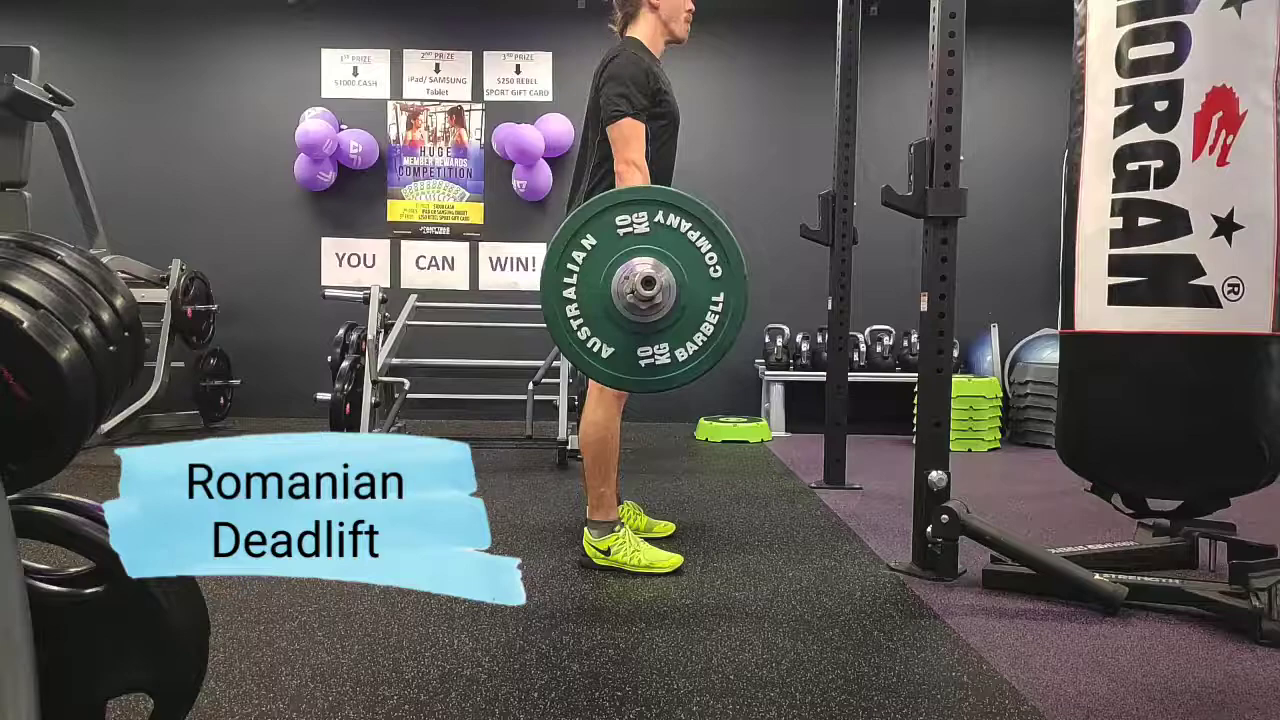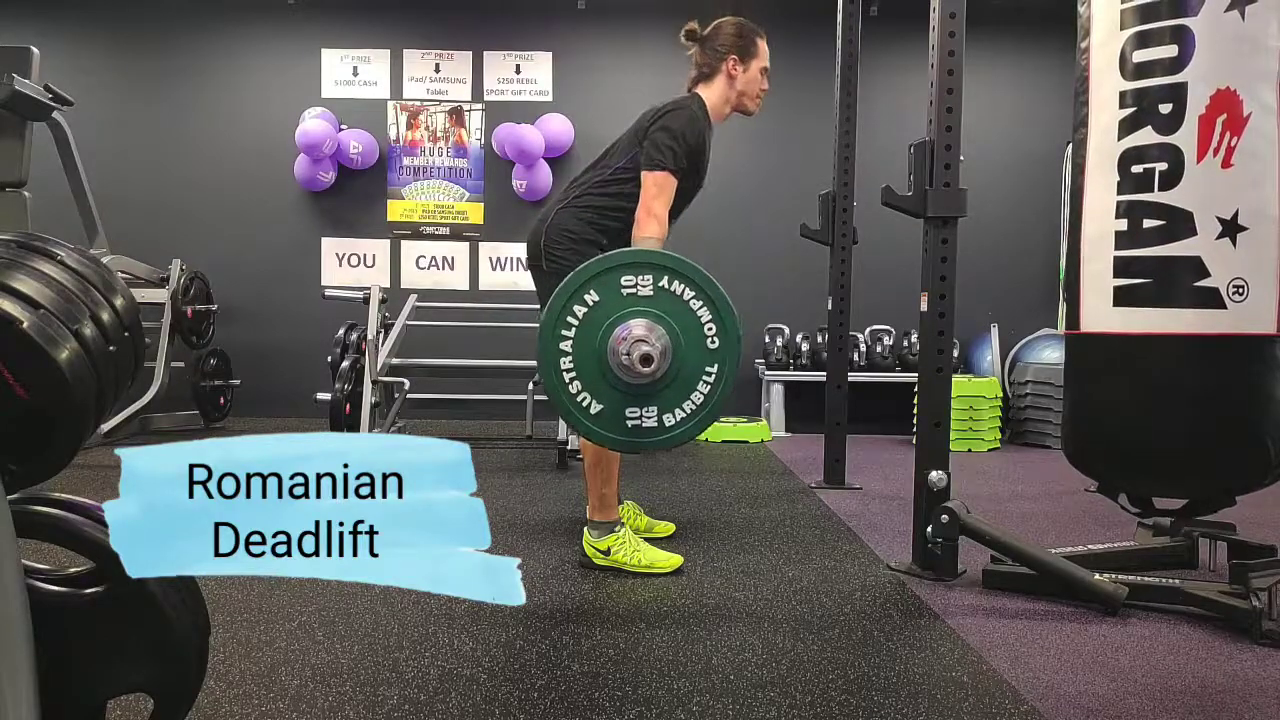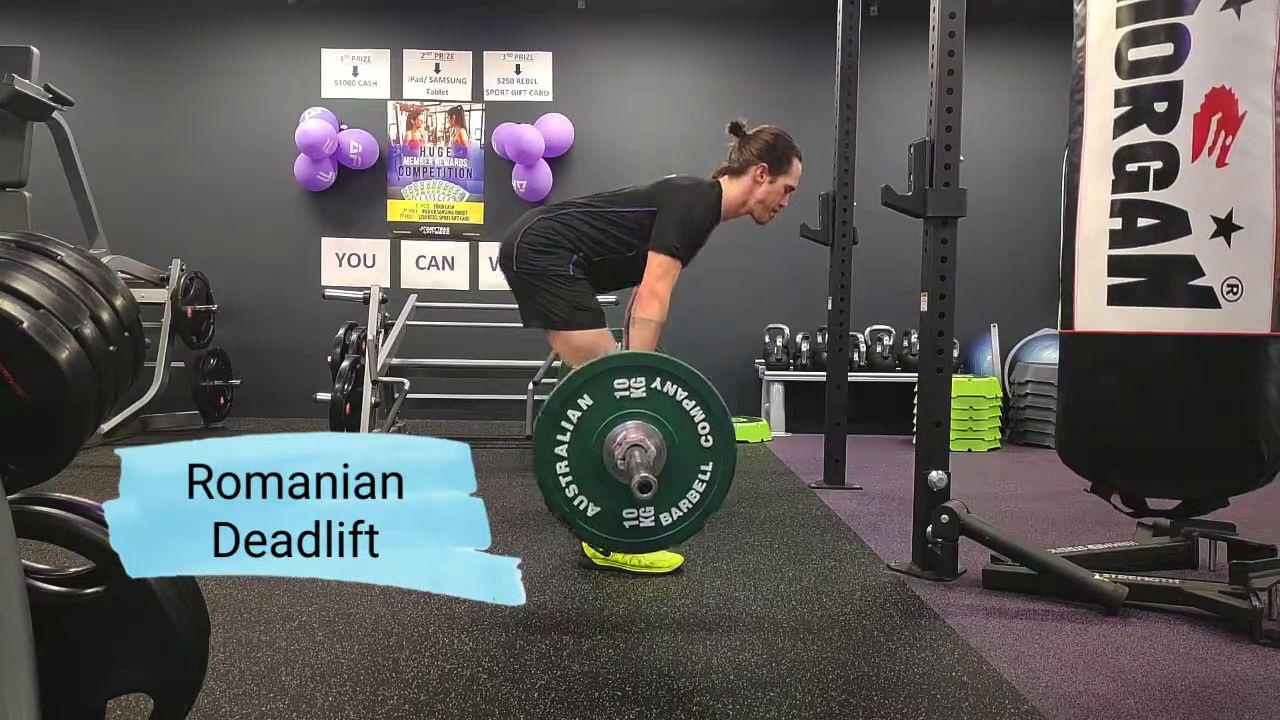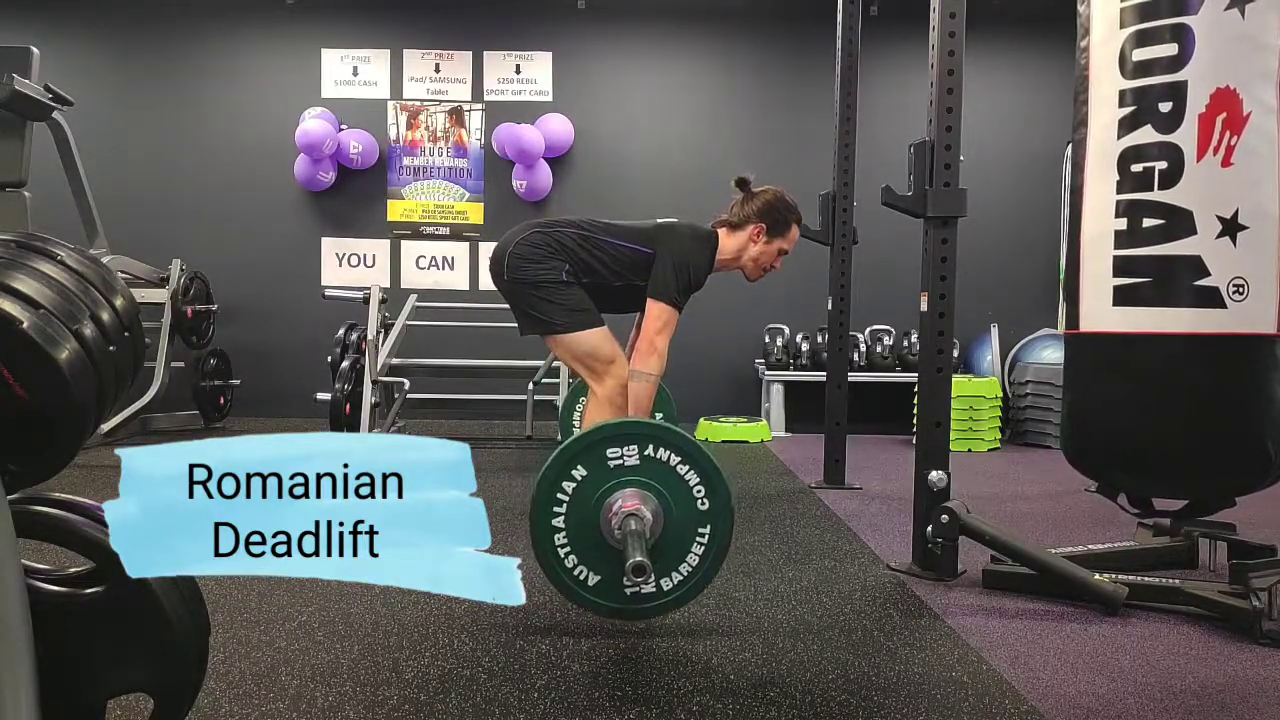
dt=1s
person 1, frame 1
left shoulder: (640, 66)
right shoulder: (629, 64)
right elbow: (629, 167)
left knee: (615, 382)
right knee: (610, 384)
left ankle: (610, 509)
right ankle: (604, 534)
person 1, frame 2
left shoulder: (691, 123)
right shoulder: (684, 121)
left elbow: (651, 214)
right elbow: (650, 215)
left hip: (575, 246)
right hip: (573, 247)
left ankle: (610, 509)
right ankle: (604, 535)
person 1, frame 3
left shoulder: (696, 201)
right shoulder: (694, 203)
left elbow: (645, 290)
right elbow: (654, 295)
left hip: (539, 252)
right hip: (542, 254)
person 1, frame 4
left shoulder: (690, 249)
right shoulder: (688, 252)
left elbow: (643, 339)
right elbow: (651, 347)
left hip: (527, 256)
right hip: (531, 259)
left knee: (610, 379)
right knee: (613, 381)
